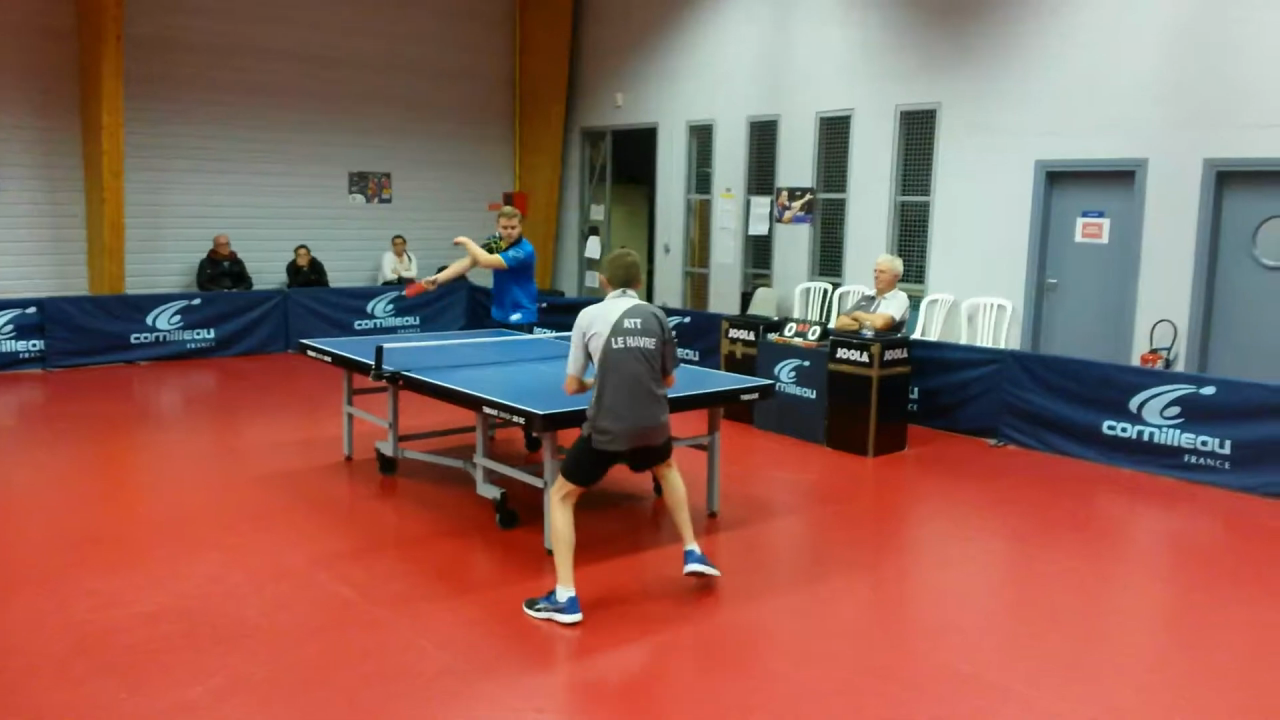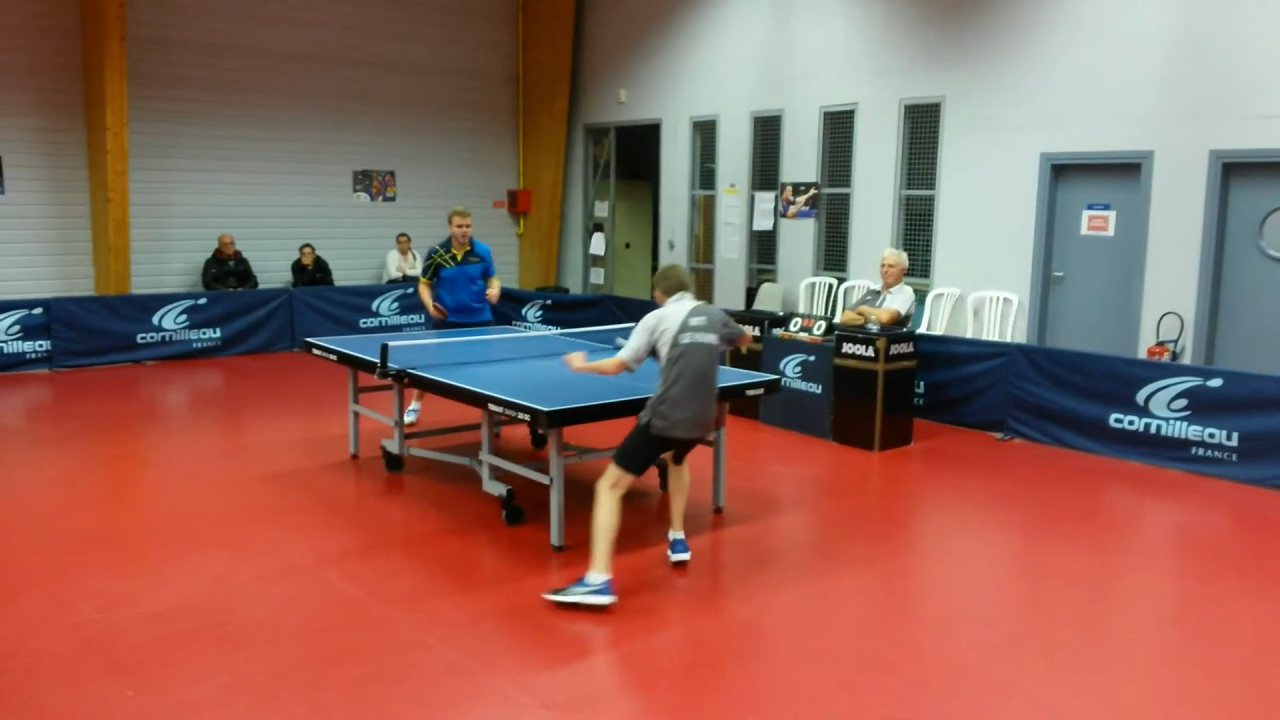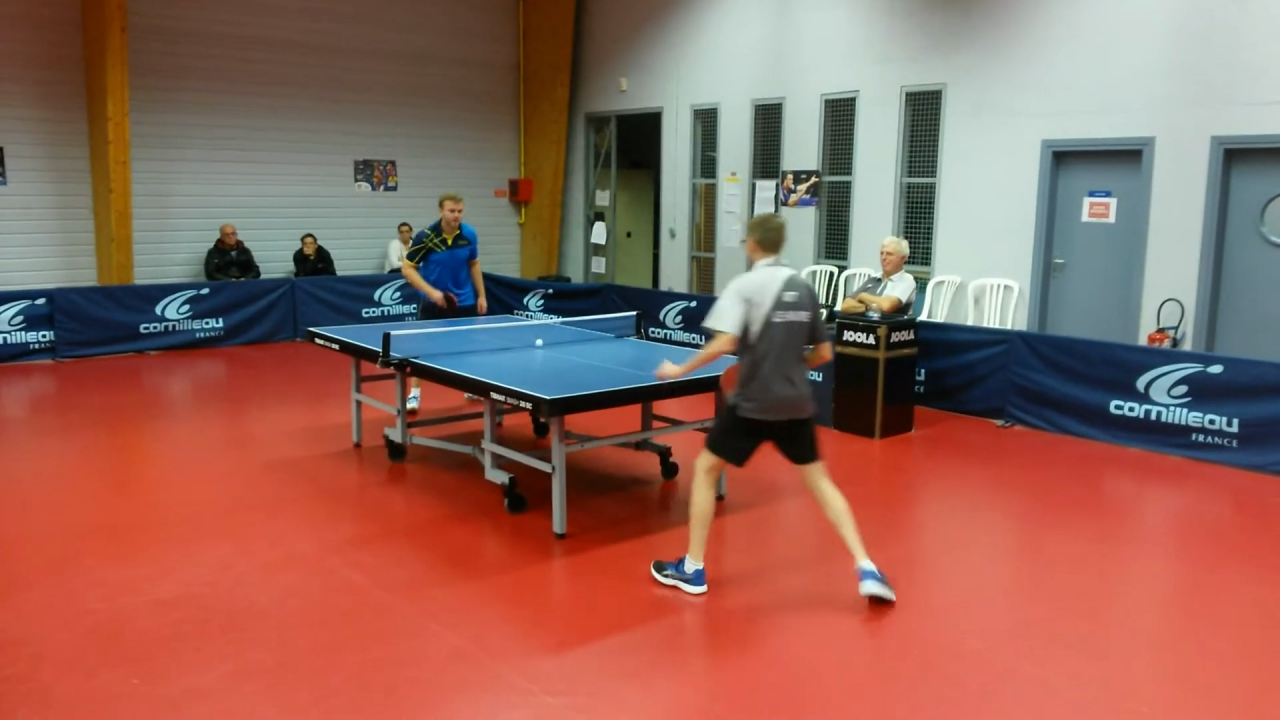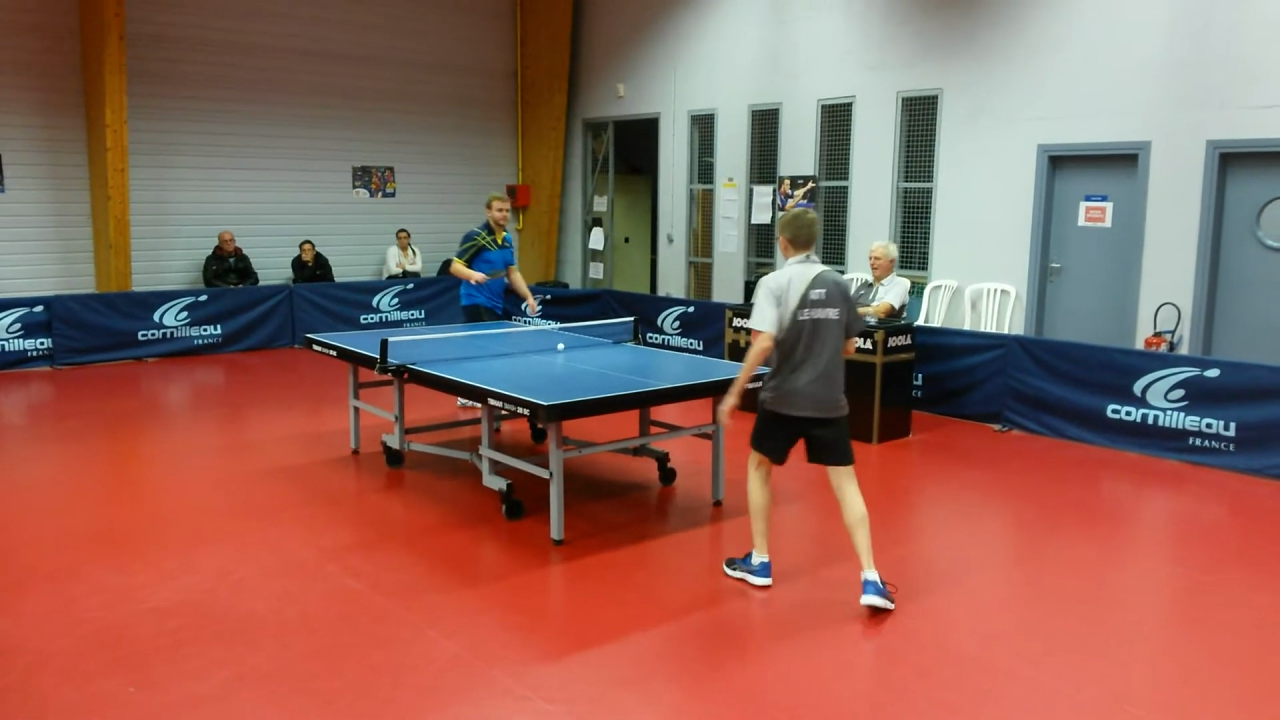
dt=0.5s
person 1, frame 1
left shoulder: (589, 316)
right shoulder: (656, 317)
left elbow: (571, 386)
right elbow: (668, 380)
left hip: (606, 430)
right hip: (651, 426)
left knee: (561, 496)
right knee: (667, 469)
left ankle: (565, 597)
right ankle: (692, 552)
person 1, frame 2
left shoulder: (657, 319)
right shoulder: (715, 316)
left elbow: (618, 364)
right elbow: (746, 337)
left wrist: (580, 364)
left hip: (664, 420)
right hip: (701, 420)
left knee: (609, 487)
right knee: (676, 460)
left ankle: (596, 580)
right ankle: (677, 540)
person 1, frame 3
left shoulder: (744, 285)
right shoulder: (804, 287)
left elbow: (725, 343)
right elbow: (823, 354)
left wrist: (682, 369)
left hip: (751, 403)
right hip: (796, 404)
left knee: (705, 469)
right knee: (819, 479)
left ankle: (693, 568)
right ankle: (867, 571)
person 1, frame 4
left shoulder: (774, 282)
right shoulder: (838, 283)
left elbow: (764, 343)
right elbow: (847, 346)
left wrist: (734, 391)
left hip: (784, 400)
right hip: (829, 402)
left knee: (758, 469)
right knee: (845, 484)
left ankle: (758, 561)
right ankle: (871, 582)
person 2, frame 1
left shoulder: (525, 250)
right shoulder: (494, 241)
left elbow: (488, 262)
right elbow: (466, 263)
left wrist: (468, 242)
right wrist: (437, 278)
left hip: (520, 316)
right hip: (499, 314)
person 2, frame 2
left shoulder: (483, 251)
right shoulder: (436, 253)
left elbow: (492, 279)
right elbow: (424, 284)
left wrist: (494, 290)
right wrist: (429, 304)
left hip: (480, 319)
right hip: (446, 319)
right ankle: (414, 406)
person 2, frame 3
left shoulder: (469, 234)
right shoulder: (425, 237)
right elbow: (407, 269)
left wrist: (481, 295)
right wrist: (430, 291)
left hip: (464, 301)
right hip: (434, 301)
right ankle: (414, 394)
person 2, frame 4
left shoulder: (507, 240)
right shoulder: (475, 236)
left elbow: (513, 273)
right elbow: (455, 267)
left wrist: (528, 297)
right wrist: (472, 274)
left hip: (493, 304)
right hip: (476, 302)
